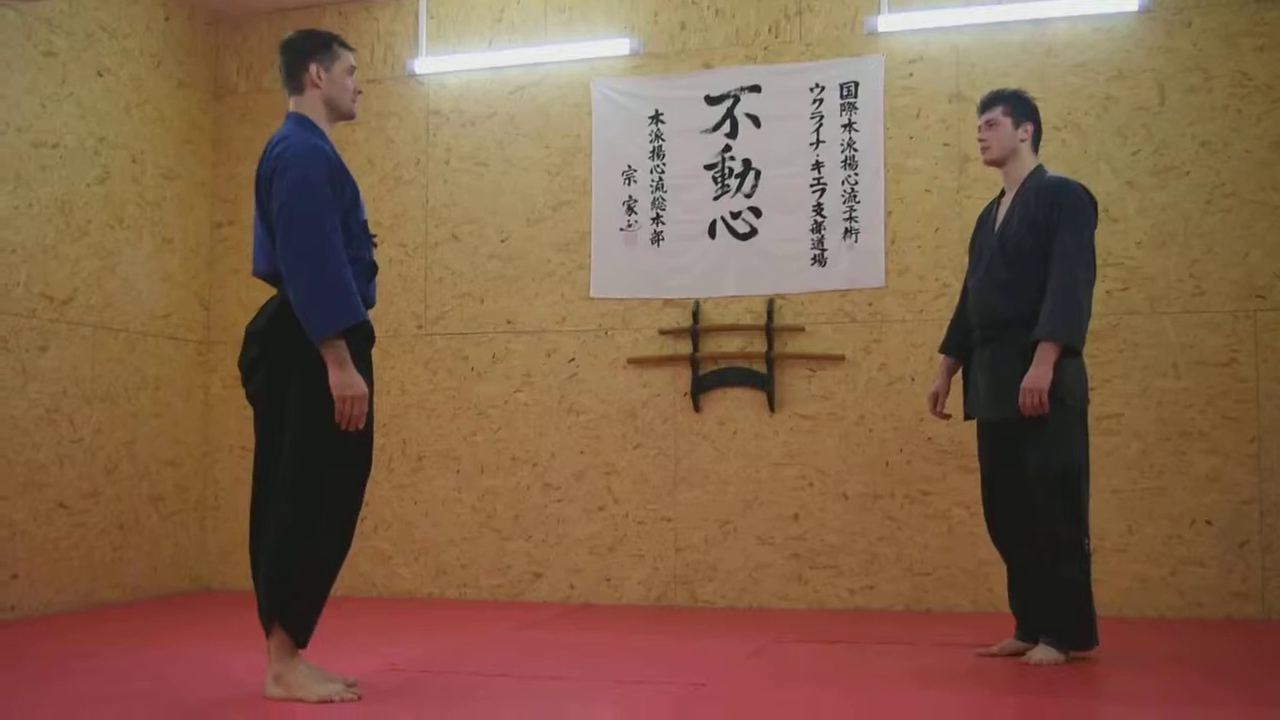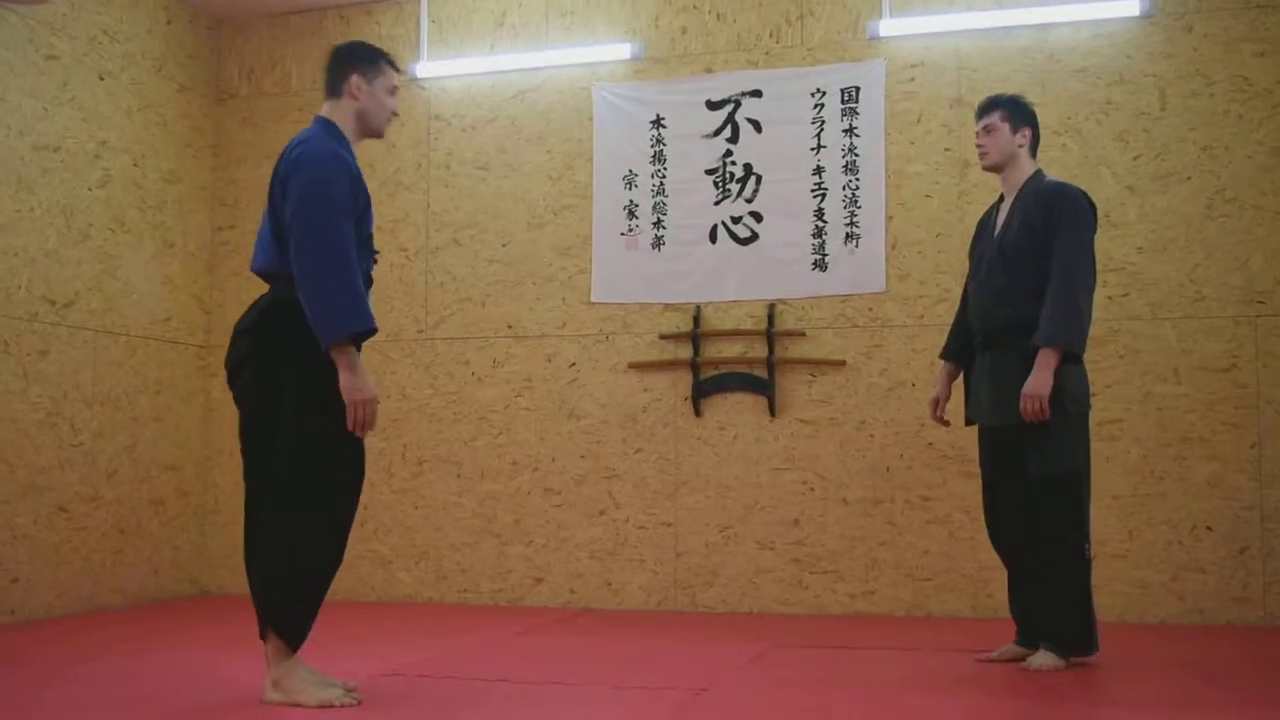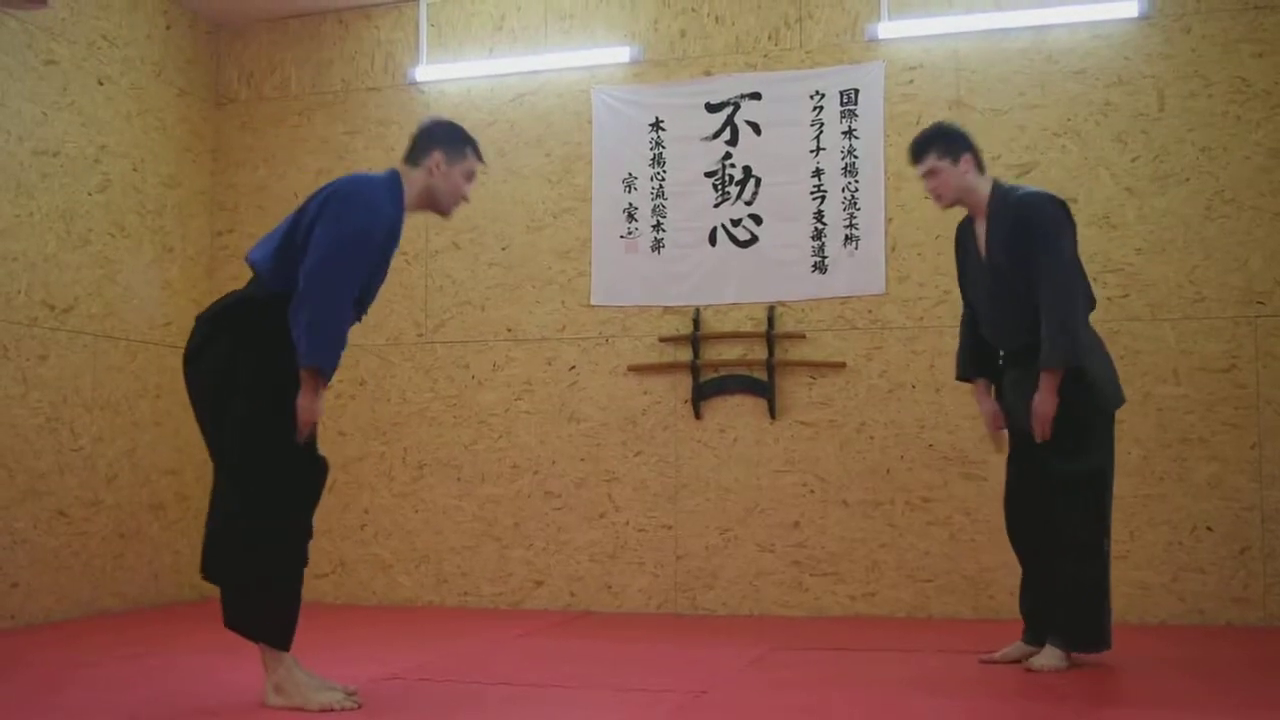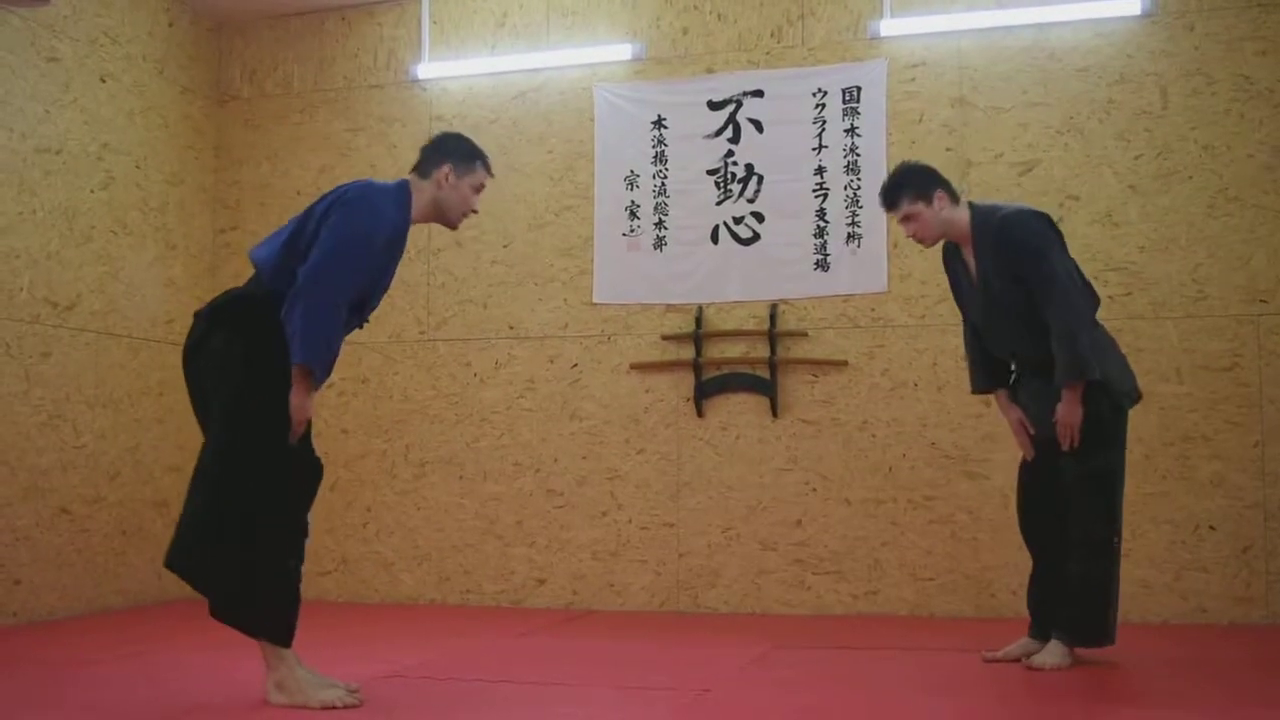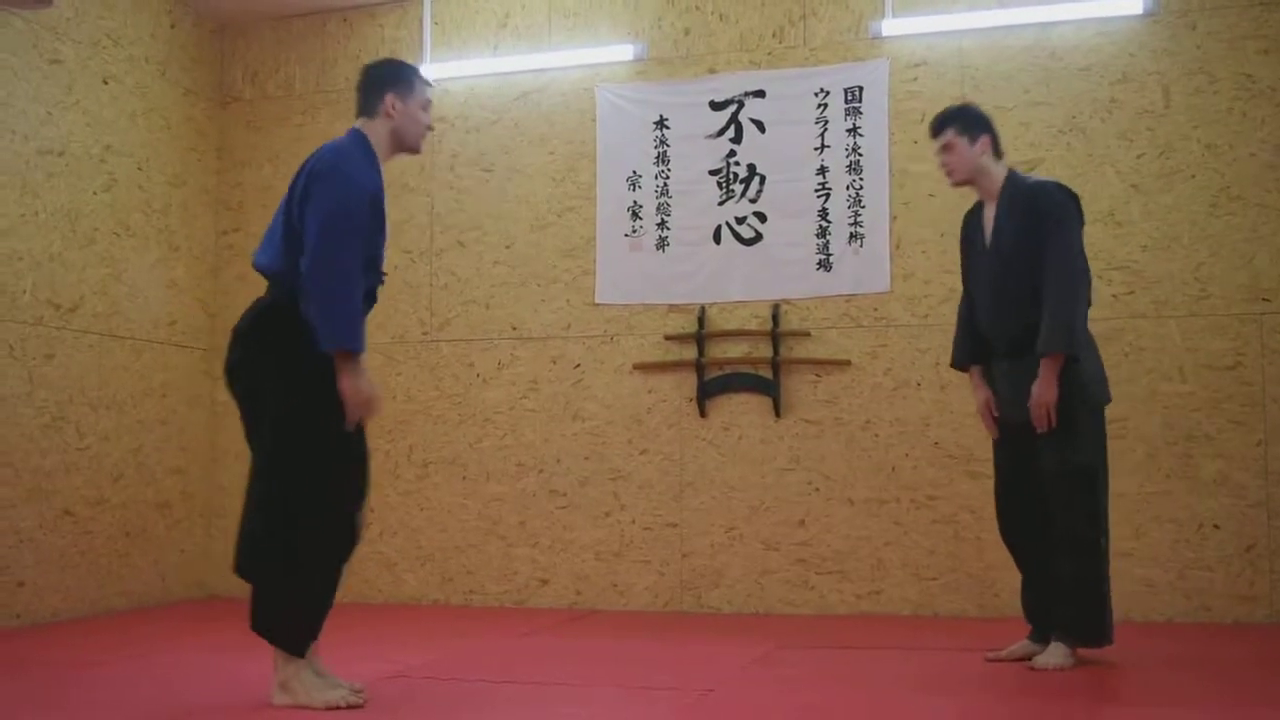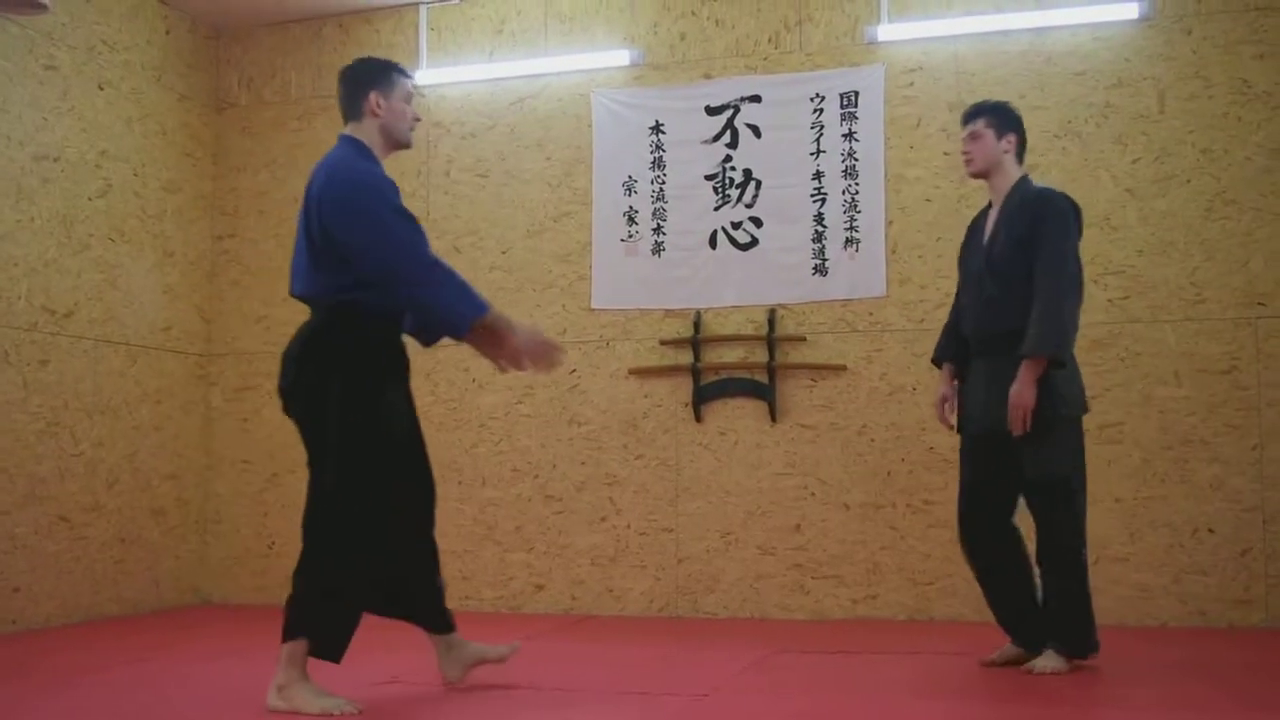
dt=0.4s
person 1, frame 1
left shoulder: (304, 152)
right shoulder: (302, 153)
right elbow: (312, 269)
right wrist: (341, 363)
left hip: (306, 348)
right hip: (313, 351)
left knee: (304, 502)
right knee: (309, 503)
left ankle: (287, 659)
right ankle: (284, 666)
person 1, frame 2
left shoulder: (319, 155)
right shoulder: (322, 157)
right elbow: (324, 271)
left wrist: (338, 362)
right wrist: (350, 366)
left hip: (293, 348)
right hip: (295, 352)
left knee: (303, 504)
right knee: (303, 505)
left ankle: (285, 663)
right ankle: (282, 671)
person 1, frame 3
left shoulder: (371, 202)
right shoulder: (369, 201)
right elbow: (321, 297)
left wrist: (306, 382)
right wrist: (312, 388)
left hip: (255, 349)
right hip: (244, 349)
left knee: (279, 501)
right knee: (268, 503)
left ankle: (283, 667)
right ankle: (281, 676)
person 1, frame 4
left shoulder: (384, 217)
right shoulder: (373, 207)
right elbow: (316, 295)
left wrist: (301, 383)
right wrist: (302, 387)
left hip: (259, 350)
right hip: (243, 347)
left knee: (278, 501)
right knee: (262, 503)
left ankle: (285, 664)
right ankle: (282, 672)
person 1, frame 5
left shoulder: (354, 168)
right shoulder: (346, 167)
right elbow: (328, 276)
left wrist: (342, 365)
right wrist: (350, 367)
left hip: (298, 349)
right hip: (285, 351)
left knee: (326, 500)
right knee: (306, 505)
left ankle: (300, 657)
right ankle: (290, 673)
person 1, frame 6
left shoulder: (355, 176)
right shoulder: (350, 177)
left elbow: (398, 279)
right elbow: (415, 269)
left wrist: (475, 336)
right wrist: (502, 331)
left hip: (362, 361)
right hip: (345, 365)
left knee: (402, 505)
right knee: (348, 516)
left ankle: (449, 649)
person 2, frame 1
left shoulder: (1062, 196)
right shoulder: (990, 215)
left elbow: (1070, 286)
left wrist: (1043, 363)
right wrist: (947, 370)
left hip: (1042, 378)
right hip: (994, 382)
left knee: (1054, 508)
right knee: (1007, 510)
left ankle: (1065, 633)
right ankle: (1031, 625)
person 2, frame 2
left shoulder: (1061, 201)
right shoulder: (990, 220)
left elbow: (1070, 291)
left wrist: (1044, 369)
right wrist: (947, 375)
left hip: (1044, 382)
right hip: (996, 385)
left knee: (1056, 514)
right knee: (1008, 515)
left ankle: (1066, 639)
right ankle: (1032, 632)
person 2, frame 3
left shoulder: (1035, 211)
right shoulder: (966, 234)
left elbow: (1062, 302)
right elbow: (976, 317)
left wrist: (1049, 386)
right wrist: (984, 392)
left hip: (1073, 384)
right hip: (1020, 386)
left knee: (1076, 513)
right knee: (1026, 513)
left ankle: (1070, 636)
right ankle: (1039, 630)
person 2, frame 4
left shoulder: (1018, 229)
right shoulder: (954, 256)
left elbow: (1068, 314)
right elbow: (979, 335)
left wrist: (1072, 398)
right wrist: (1007, 405)
left hip: (1087, 385)
right hip: (1038, 387)
left knee: (1088, 514)
right knee: (1039, 512)
left ankle: (1071, 634)
right ankle: (1044, 629)
person 2, frame 5
left shoulder: (1045, 200)
right shoulder: (973, 223)
left elbow: (1065, 292)
left wrist: (1048, 375)
right wrist: (978, 382)
left hip: (1061, 376)
right hip: (1009, 379)
left knee: (1072, 509)
right knee: (1020, 513)
left ankle: (1072, 634)
right ankle: (1044, 629)
person 2, frame 6
left shoulder: (1048, 207)
right shoulder: (980, 225)
left elbow: (1057, 299)
left wrist: (1027, 377)
right wrist: (948, 376)
left hip: (1037, 385)
right hip: (983, 388)
left knee: (1055, 519)
right knee: (980, 521)
left ankle: (1066, 641)
right ankle: (1026, 634)
